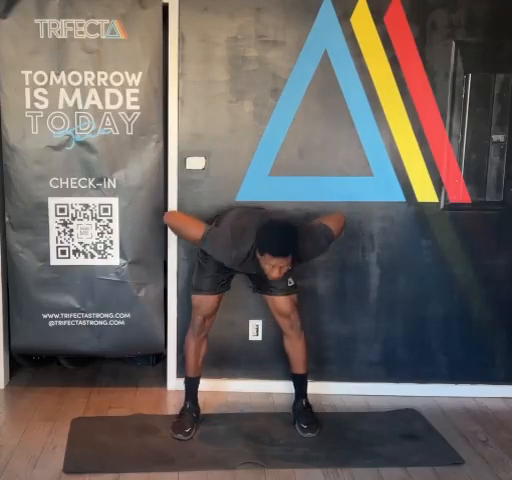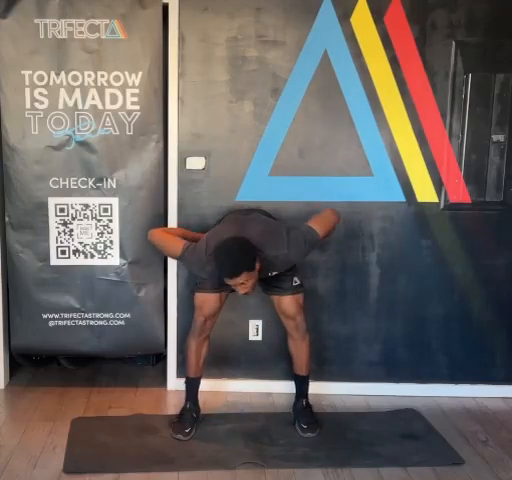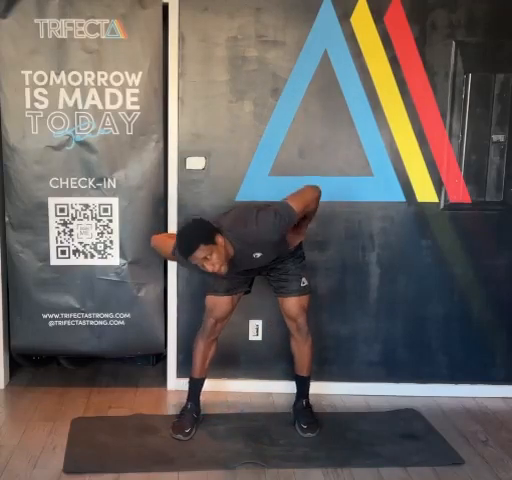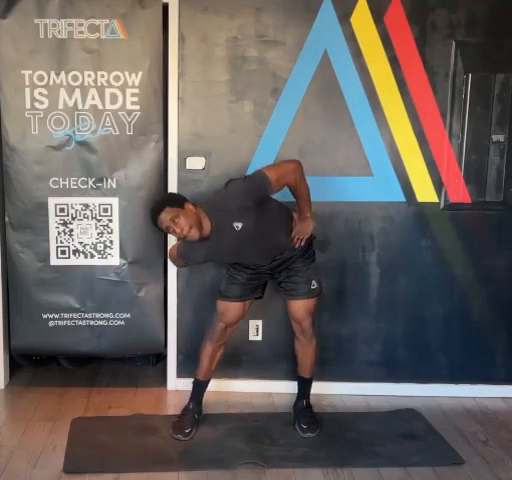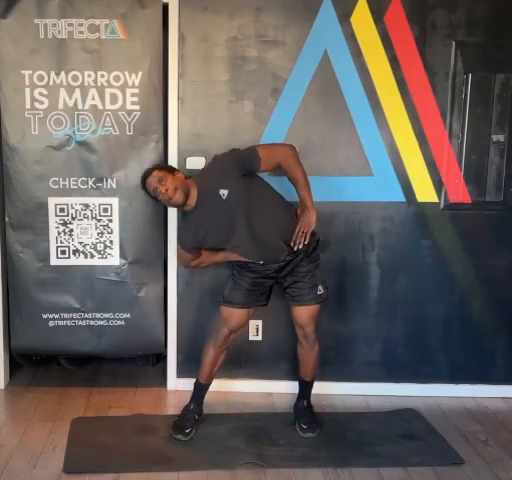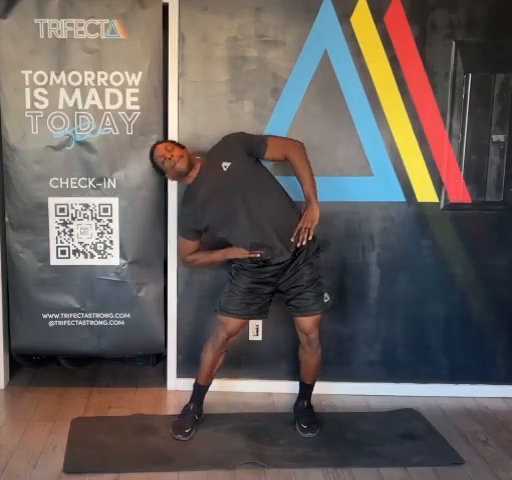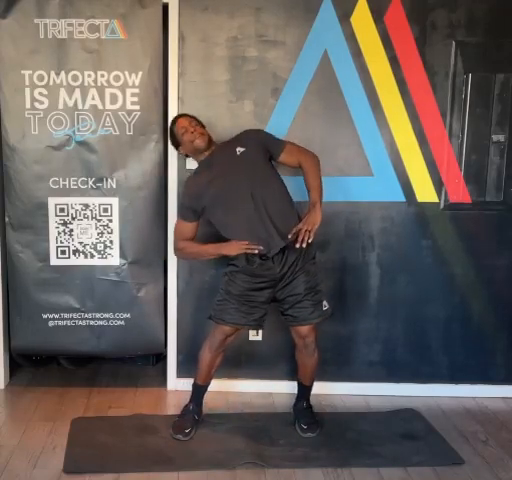
dt=0.3s
person 1, frame 1
left shoulder: (311, 244)
right shoulder: (227, 244)
left elbow: (337, 218)
right elbow: (171, 217)
right wrist: (203, 241)
right hip: (221, 253)
left knee: (290, 320)
right knee: (201, 320)
left ankle: (301, 402)
right ankle: (190, 405)
person 1, frame 2
left shoulder: (285, 249)
right shoulder: (204, 261)
left elbow: (331, 214)
right elbow: (155, 235)
right wrist: (198, 239)
left hip: (275, 258)
left knee: (295, 321)
right knee: (203, 321)
left ankle: (302, 402)
right ankle: (190, 405)
person 1, frame 3
left shoulder: (262, 228)
right shoulder: (194, 254)
left elbow: (312, 192)
right elbow: (158, 240)
left wrist: (299, 231)
left hip: (281, 252)
right hip: (232, 259)
left knee: (298, 322)
right knee: (212, 324)
left ankle: (302, 402)
right ankle: (192, 406)
person 1, frame 4
left shoulder: (235, 198)
right shoulder: (193, 250)
left elbow: (292, 168)
right elbow: (174, 255)
left wrist: (306, 217)
right wrist: (223, 254)
left hip: (293, 252)
right hip: (247, 264)
left knee: (303, 325)
right knee: (221, 327)
left ankle: (303, 403)
right ankle: (194, 406)
person 1, frame 5
left shoulder: (223, 168)
right shoulder: (189, 230)
left elbow: (286, 152)
right elbow: (189, 260)
left wrist: (308, 208)
right wrist: (230, 254)
left hip: (298, 253)
right hip: (252, 266)
left knee: (306, 330)
right knee: (224, 332)
left ankle: (303, 403)
right ankle: (194, 406)
person 1, frame 6
left shoulder: (232, 147)
right shoulder: (190, 208)
left elbow: (294, 148)
right elbow: (189, 256)
left wrist: (312, 204)
right wrist: (230, 252)
left hip: (298, 256)
right hip: (252, 267)
left knee: (309, 334)
right knee: (222, 335)
left ankle: (303, 404)
right ankle: (194, 406)
person 1, frame 7
left shoulder: (249, 141)
right shoulder: (193, 189)
left elbow: (307, 159)
right elbow: (182, 246)
left wrist: (315, 209)
right wrist: (224, 247)
left hip: (294, 257)
right hip: (248, 268)
left knee: (306, 337)
right knee: (219, 336)
left ankle: (303, 404)
right ankle: (194, 406)
